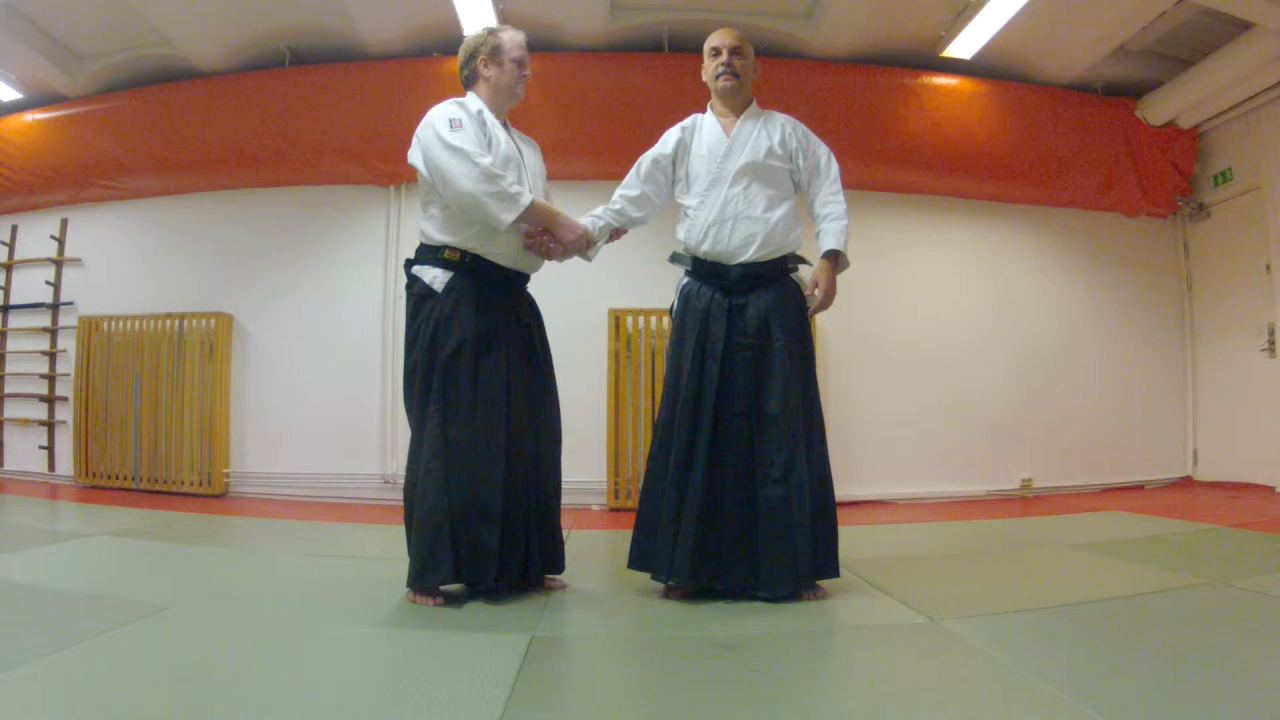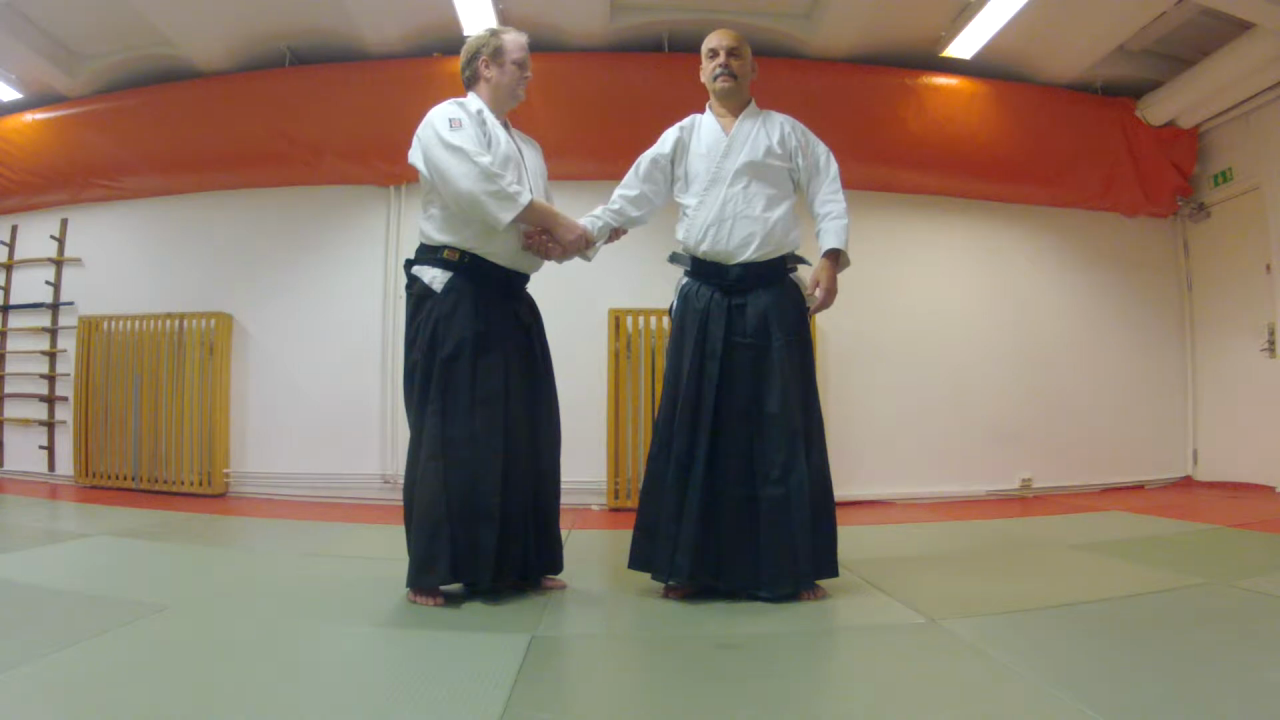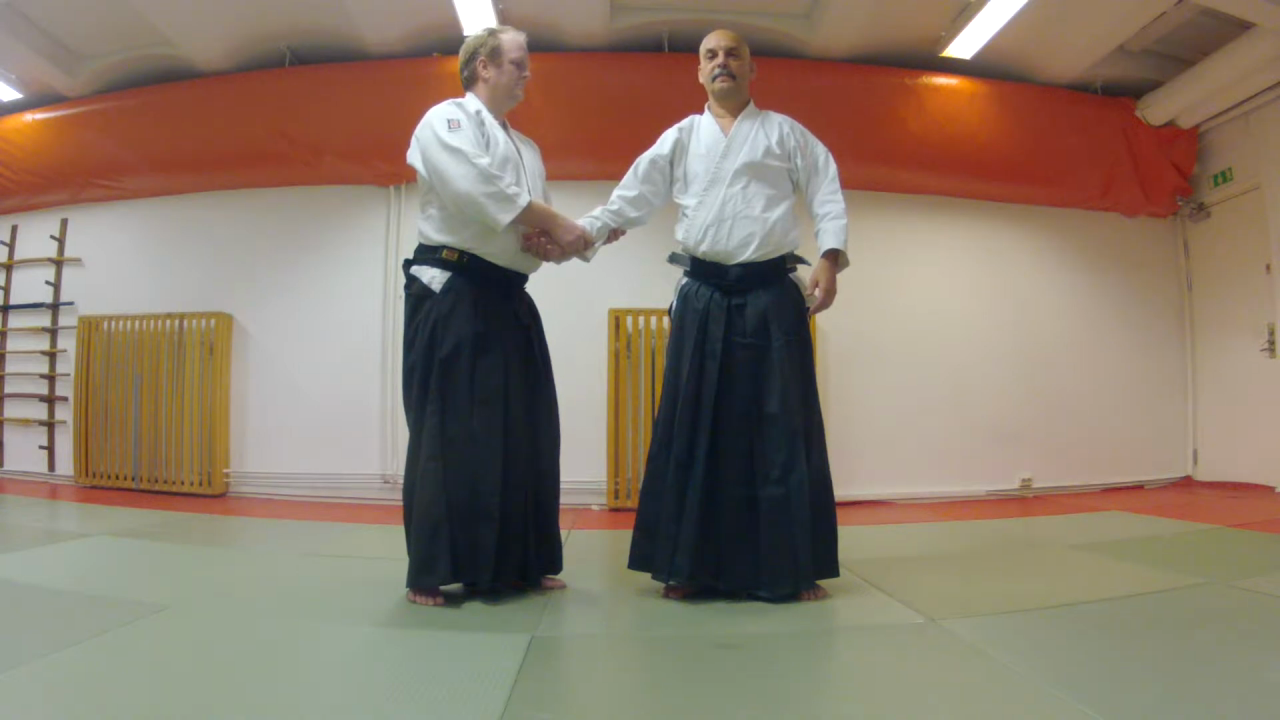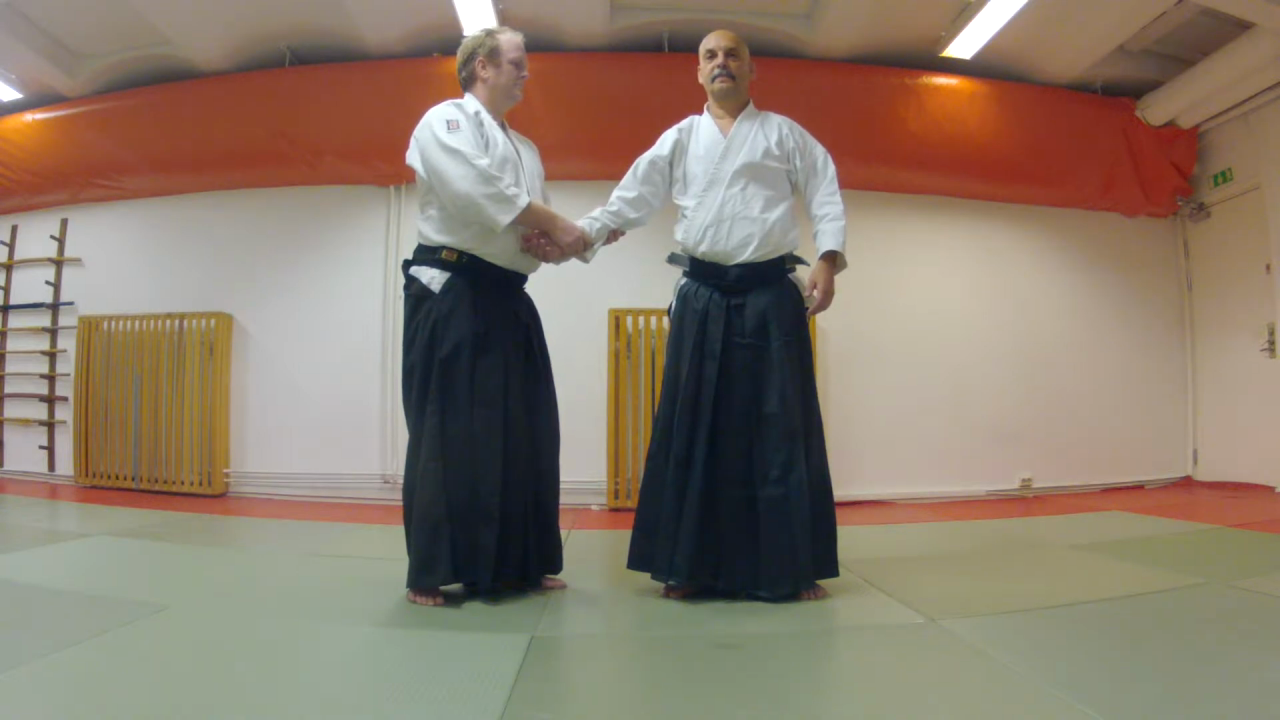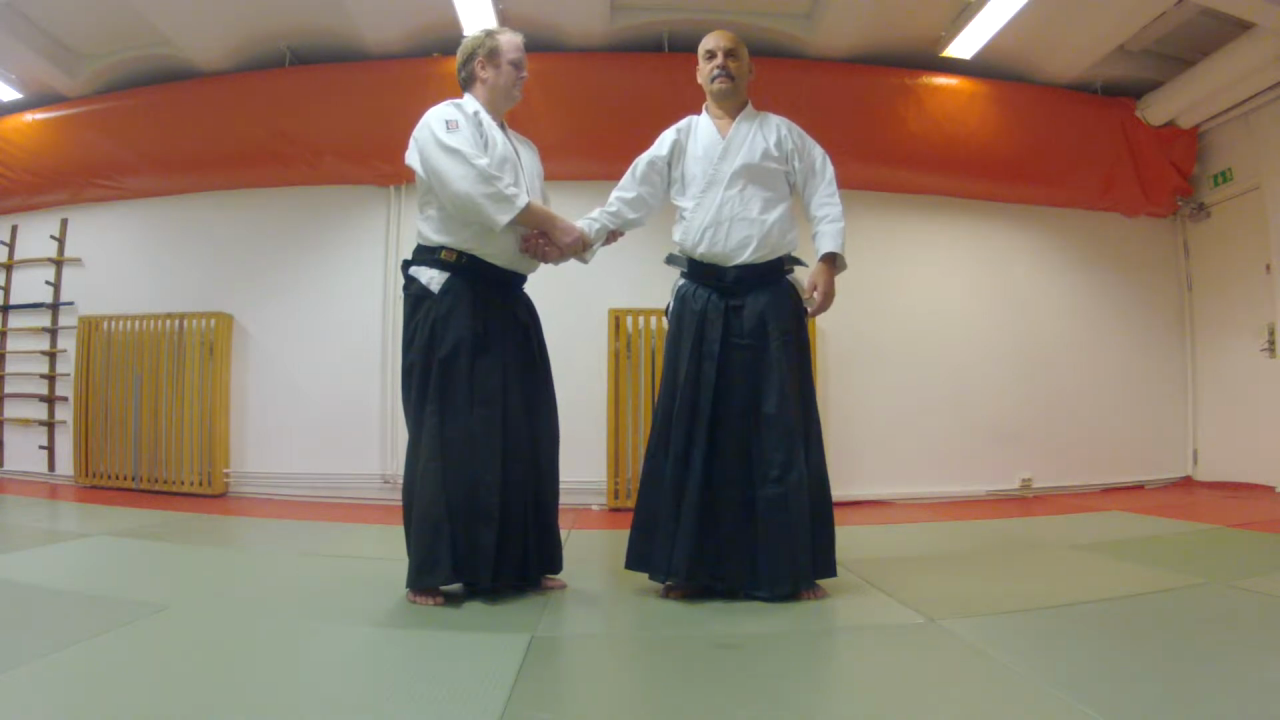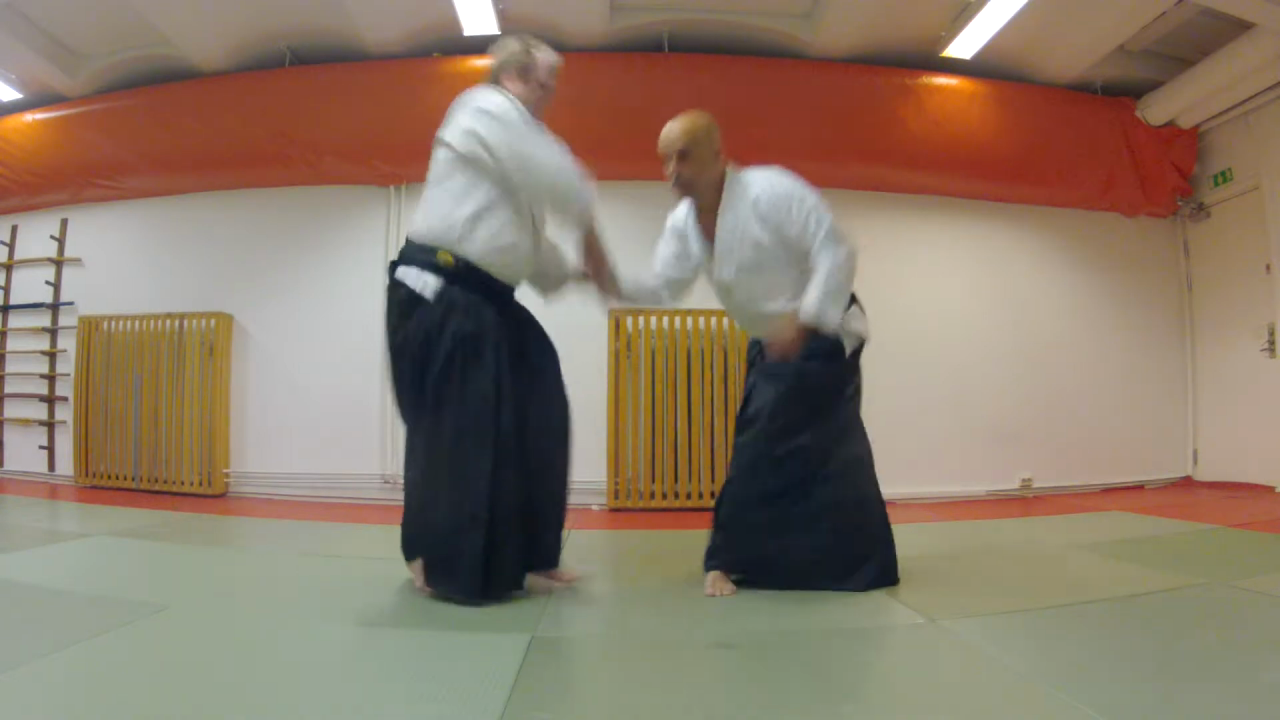
dt=0.7s
person 1, frame 1
left shoulder: (525, 146)
right shoulder: (449, 119)
left elbow: (538, 228)
right elbow: (478, 188)
left wrist: (576, 235)
right wrist: (556, 222)
left hip: (509, 298)
right hip: (453, 294)
left knee: (526, 432)
right knee: (450, 432)
left ankle: (517, 564)
right ankle: (431, 571)
person 1, frame 2
left shoulder: (527, 146)
right shoulder: (449, 119)
left elbow: (540, 228)
right elbow: (478, 188)
left wrist: (576, 234)
right wrist: (555, 222)
left hip: (508, 298)
right hip: (453, 293)
left knee: (525, 433)
right knee: (450, 433)
left ankle: (515, 563)
right ankle: (431, 571)
person 1, frame 3
left shoulder: (525, 147)
right shoulder: (448, 120)
left elbow: (539, 230)
right elbow: (476, 189)
left wrist: (575, 237)
right wrist: (555, 224)
left hip: (507, 299)
right hip: (452, 294)
left knee: (524, 433)
right knee: (448, 433)
left ankle: (515, 564)
right ankle: (430, 572)
person 1, frame 4
left shoulder: (524, 148)
right shoulder: (447, 120)
left elbow: (539, 232)
right elbow: (476, 190)
left wrist: (573, 241)
right wrist: (556, 225)
left hip: (507, 299)
right hip: (451, 293)
left knee: (523, 433)
right knee: (449, 433)
left ankle: (517, 563)
right ankle: (431, 571)
person 1, frame 5
left shoulder: (523, 148)
right shoulder: (446, 120)
left elbow: (535, 227)
right elbow: (475, 190)
left wrist: (571, 238)
right wrist: (554, 225)
left hip: (505, 299)
right hip: (451, 294)
left knee: (523, 434)
right knee: (449, 432)
left ankle: (517, 563)
right ankle: (430, 571)
person 1, frame 6
left shoulder: (521, 155)
right shoulder: (487, 111)
left elbow: (532, 239)
right elbow: (556, 176)
left wrist: (571, 274)
right wrist: (589, 223)
left hip: (487, 300)
right hip: (440, 296)
left knee: (531, 420)
right knee: (457, 427)
left ankle: (523, 554)
right ankle: (437, 558)
person 2, frame 1
left shoulder: (788, 133)
right shoulder: (682, 138)
left elbow: (829, 195)
right elbow: (633, 197)
left wrist: (829, 260)
left hip: (774, 297)
right hip: (704, 298)
left knee: (782, 429)
right knee: (694, 429)
left ankle: (792, 567)
right ankle: (691, 565)
person 2, frame 2
left shoulder: (787, 132)
right shoulder: (680, 138)
left elbow: (828, 194)
right elbow: (631, 198)
left wrist: (830, 259)
left hip: (773, 295)
right hip: (703, 298)
left knee: (780, 429)
right knee: (695, 428)
left ankle: (791, 567)
right ankle: (692, 564)
person 2, frame 3
left shoulder: (785, 132)
right shoulder: (679, 139)
left elbow: (827, 194)
right elbow: (630, 198)
left wrist: (829, 258)
left hip: (772, 295)
right hip: (703, 299)
left knee: (781, 429)
right knee: (694, 428)
left ankle: (792, 566)
right ankle: (692, 564)
person 2, frame 4
left shoulder: (785, 133)
right shoulder: (678, 140)
left elbow: (825, 195)
right elbow: (630, 199)
left wrist: (828, 259)
left hip: (771, 295)
right hip: (702, 297)
left knee: (780, 429)
right knee: (694, 429)
left ankle: (791, 566)
right ankle: (692, 565)
person 2, frame 5
left shoulder: (782, 134)
right shoulder: (677, 139)
left elbow: (823, 195)
right elbow: (629, 199)
left wrist: (827, 262)
left hip: (769, 295)
right hip: (701, 297)
left knee: (779, 429)
right knee: (690, 429)
left ankle: (790, 567)
right ankle: (692, 565)
person 2, frame 6
left shoulder: (771, 192)
right shoulder: (683, 221)
left elbow: (834, 254)
right elbow: (663, 284)
left wrist: (803, 322)
right wrist: (612, 281)
left hip: (821, 339)
right hip: (771, 345)
left knee: (768, 442)
right knee: (796, 449)
left ankle: (735, 559)
